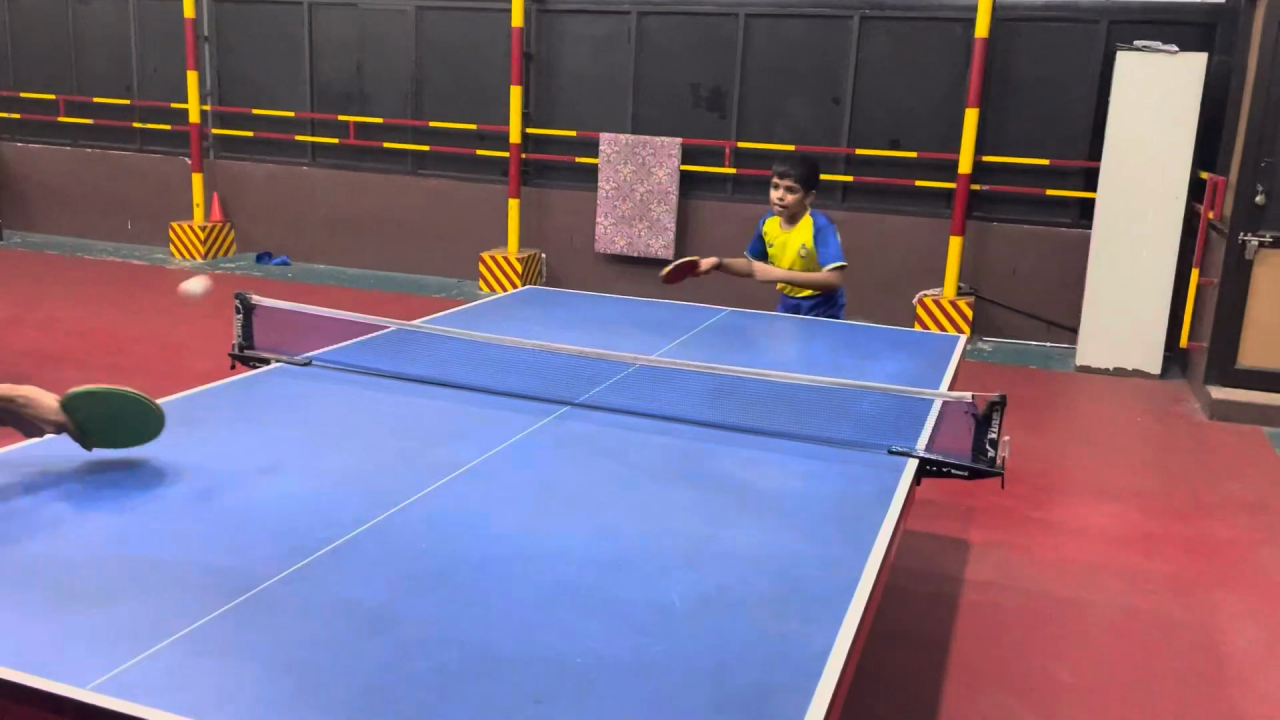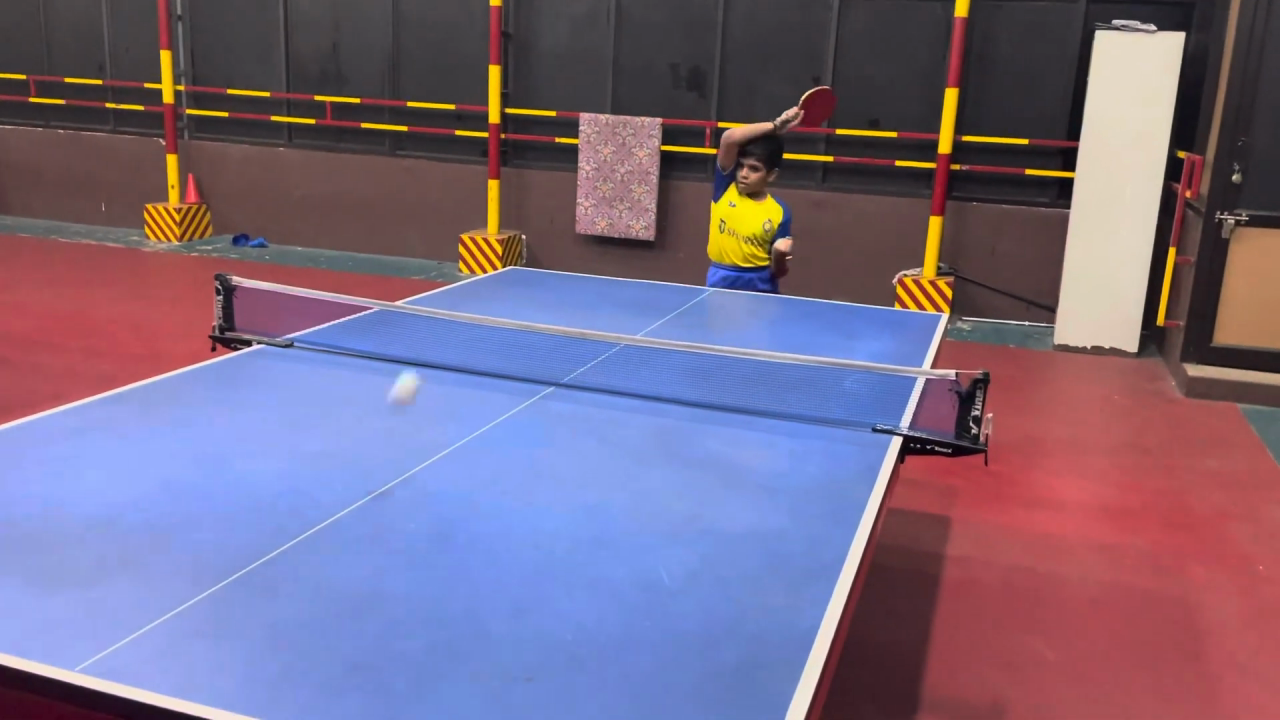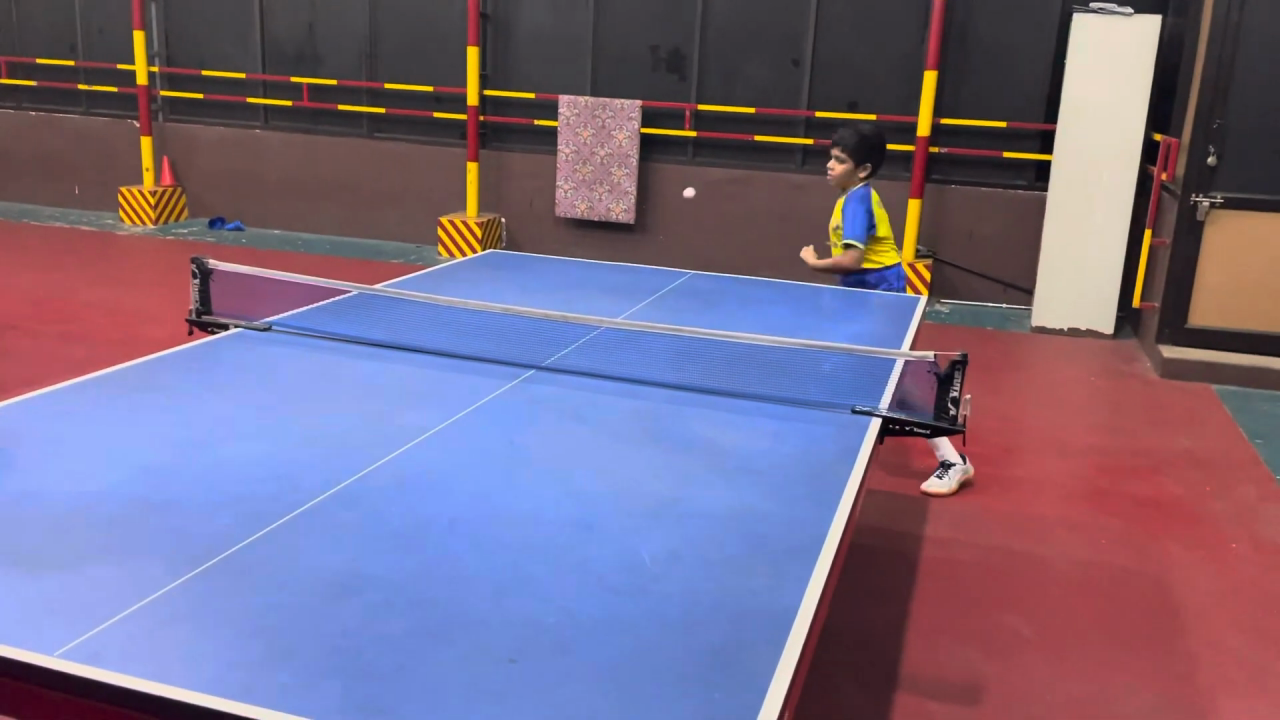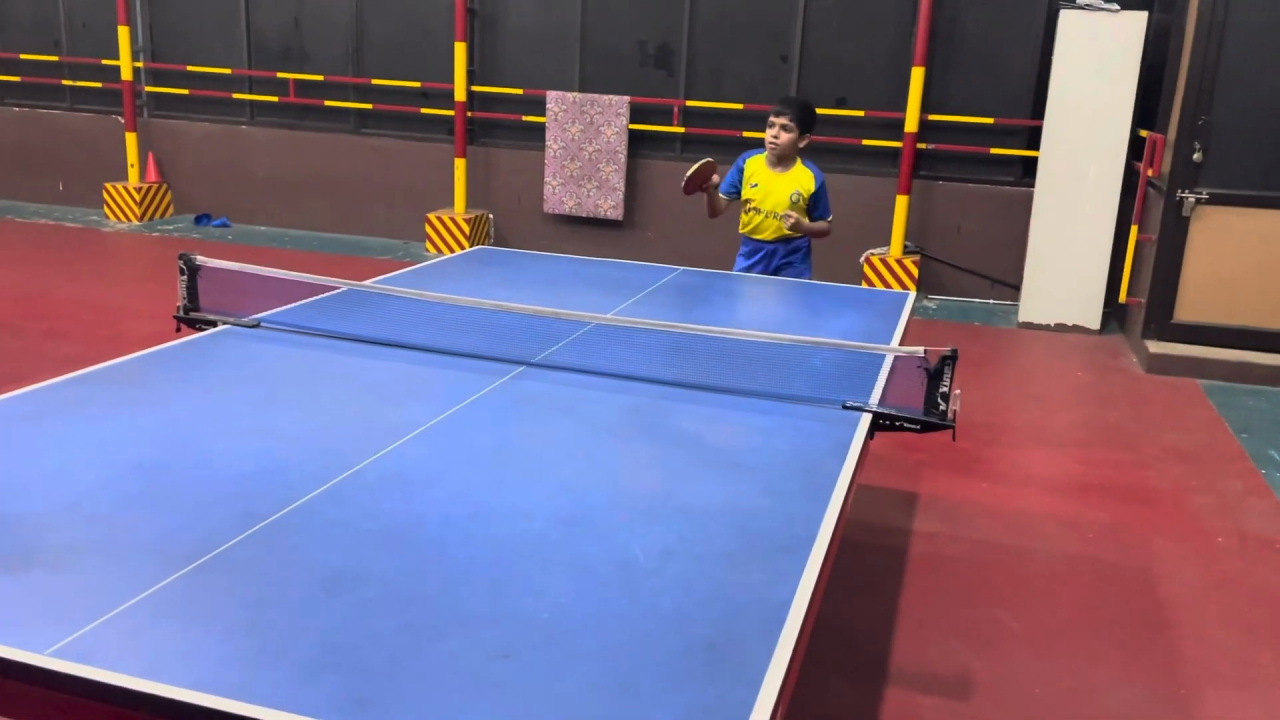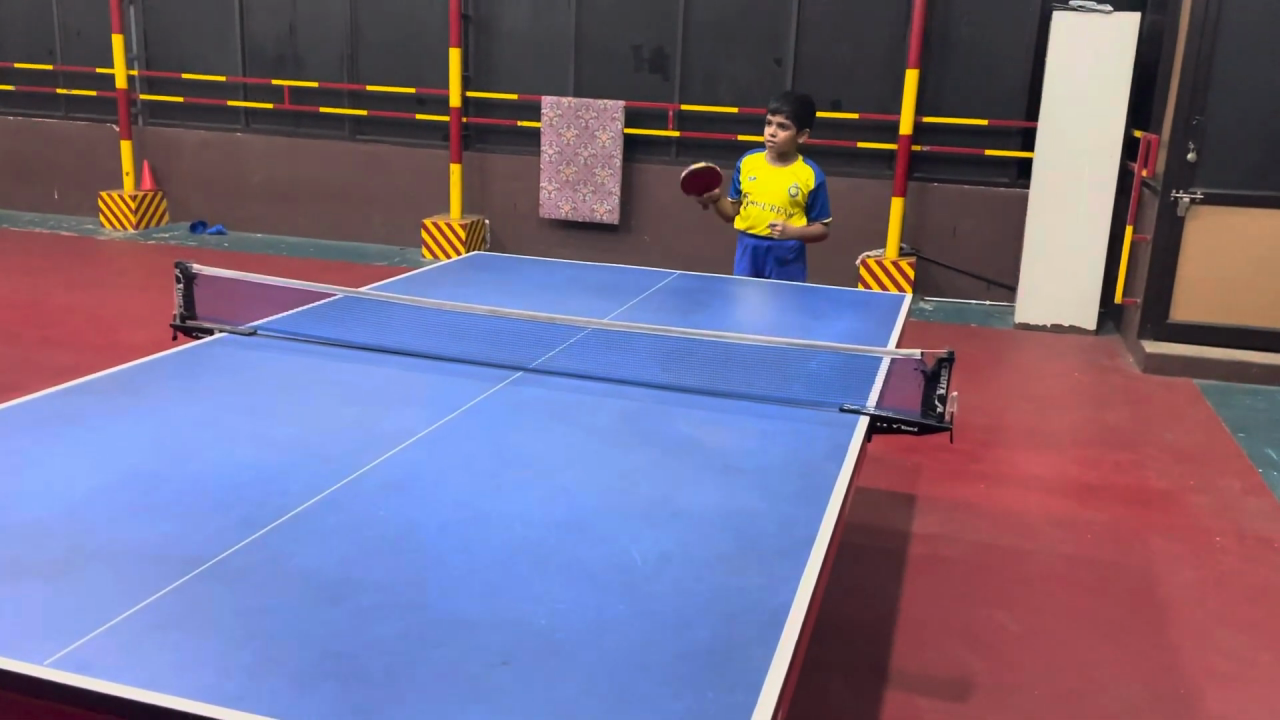
dt=1s
person 1, frame 1
left shoulder: (820, 226)
right shoulder: (768, 223)
left elbow: (834, 280)
right elbow: (752, 266)
left wrist: (782, 275)
right wrist: (718, 263)
left hip: (823, 312)
right hip: (790, 309)
person 1, frame 2
left shoulder: (779, 213)
right shoulder: (727, 187)
left elbow: (780, 271)
right elbow: (729, 138)
left wrist: (780, 256)
right wrist: (777, 125)
left hip: (760, 289)
right hip: (720, 285)
person 1, frame 3
left shoulder: (856, 200)
right shoulder: (862, 197)
left elbow: (853, 260)
left wrist: (814, 263)
left hip: (879, 296)
right hip: (863, 295)
person 1, frame 4
left shoulder: (812, 178)
right shoulder: (747, 163)
left elbow: (825, 226)
right elbow: (716, 211)
left wrist: (803, 227)
right wrist: (712, 189)
left hip: (791, 260)
right hip: (751, 255)
person 1, frame 5
left shoulder: (810, 175)
right shoulder: (747, 162)
left elbow: (822, 229)
right elbow: (732, 211)
left wrist: (792, 231)
right wrist: (716, 199)
left hip: (786, 262)
right hip: (748, 256)
